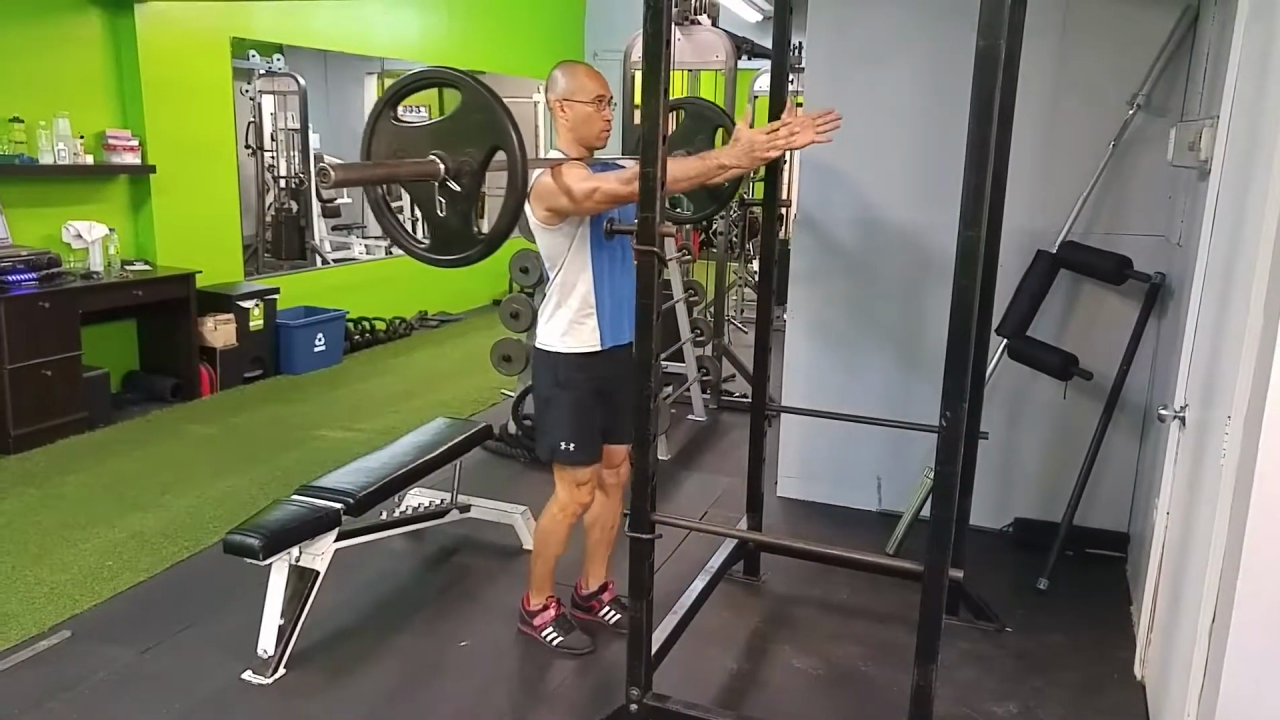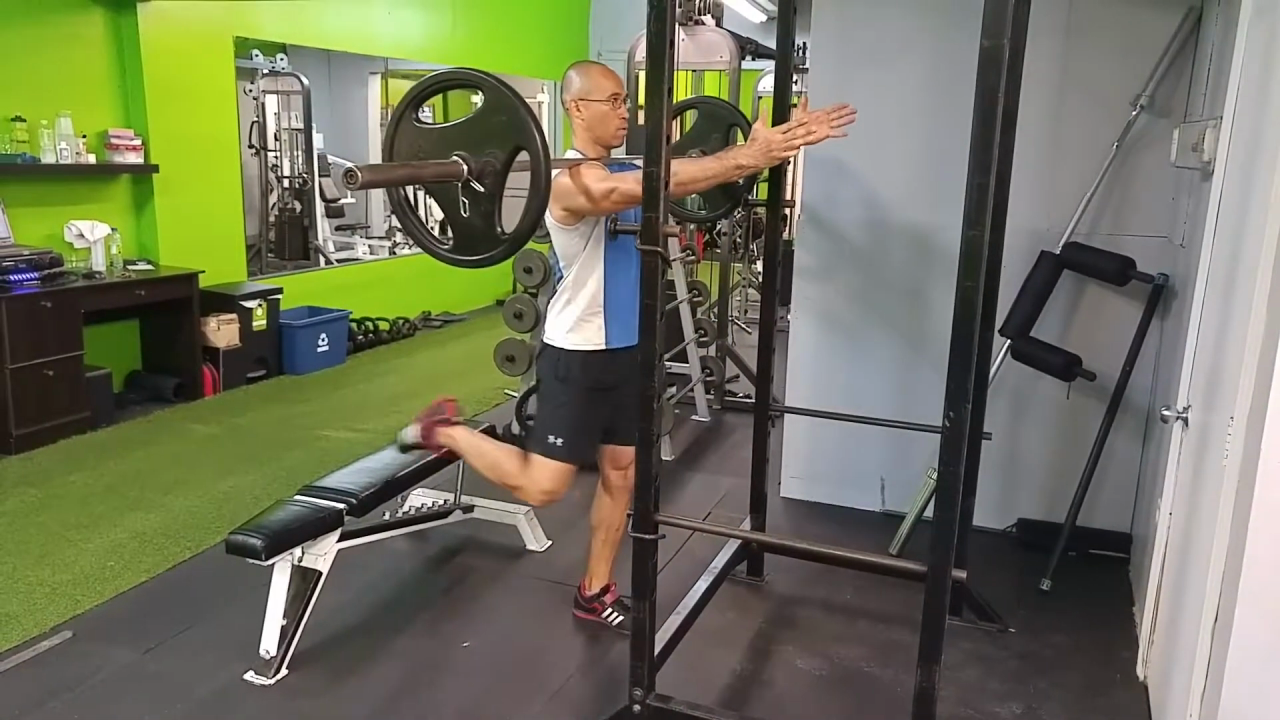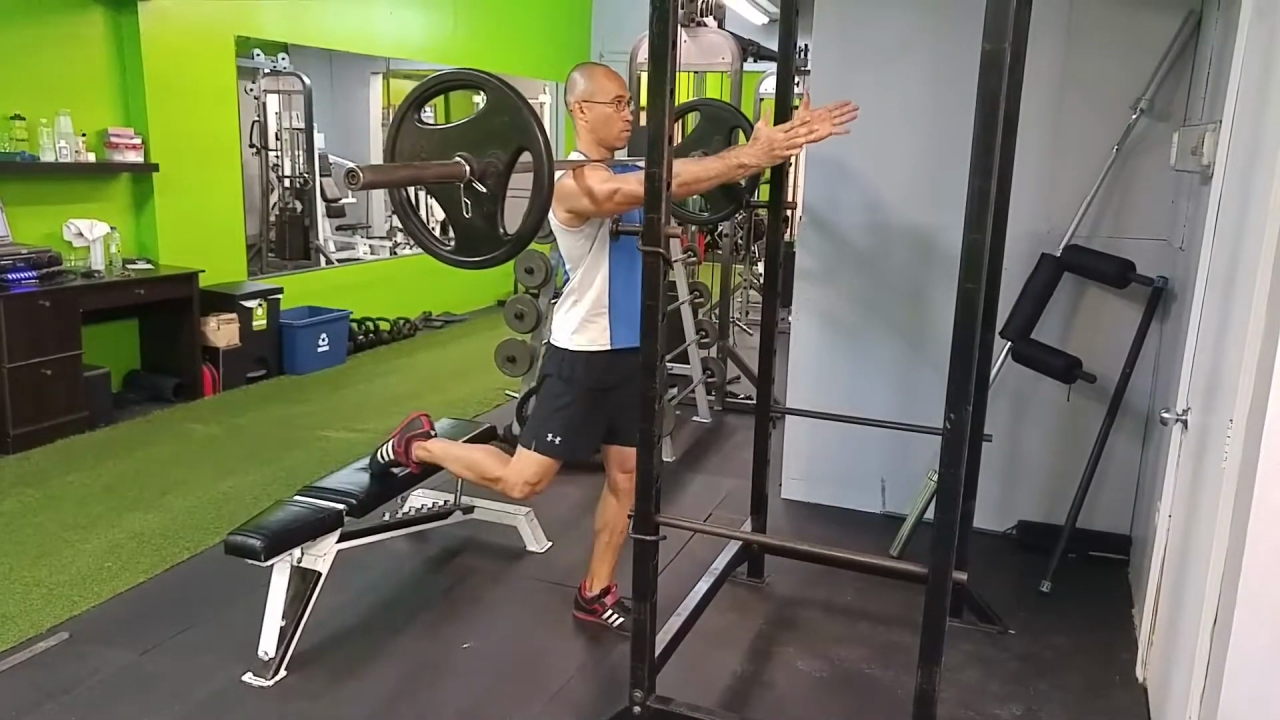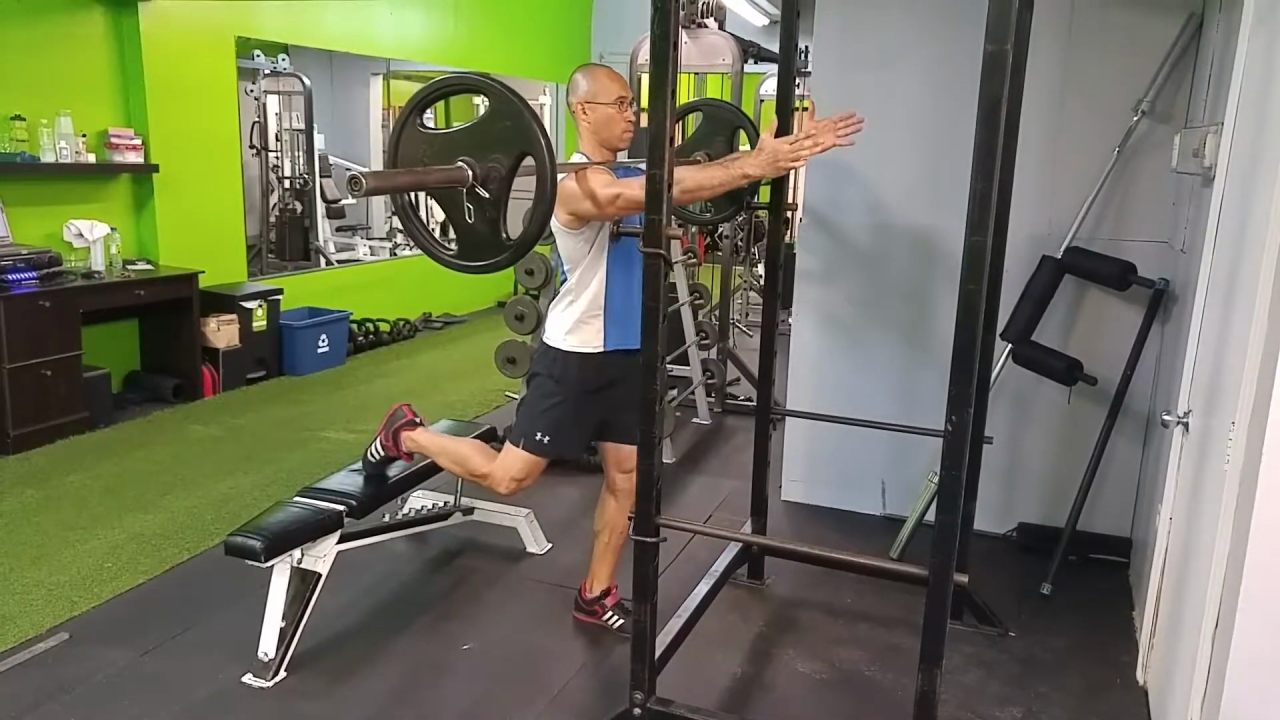
dt=0.4s
person 1, frame 1
left shoulder: (607, 173)
right shoulder: (554, 182)
left elbow: (679, 176)
right elbow: (631, 185)
left wrist: (767, 146)
right wrist: (727, 157)
left hip: (616, 348)
right hip: (569, 356)
left knee: (615, 474)
right knee: (575, 491)
left ankle: (592, 591)
right ankle: (538, 605)
person 1, frame 2
left shoulder: (624, 172)
right shoulder: (572, 181)
left elbow: (678, 178)
left wrist: (779, 141)
right wrist: (746, 158)
left hip: (623, 348)
right hip: (576, 353)
left knee: (621, 475)
right knee: (541, 487)
left ankle: (596, 593)
right ankle: (445, 431)
person 1, frame 3
left shoulder: (627, 172)
right shoulder: (577, 182)
left elbow: (674, 179)
right elbow: (654, 186)
left wrist: (785, 141)
right wrist: (750, 158)
left hip: (629, 351)
right hip: (581, 355)
left knee: (627, 477)
right knee: (521, 479)
left ankle: (596, 594)
right ankle: (416, 444)
person 1, frame 4
left shoulder: (630, 174)
right shoulder: (578, 185)
left elbow: (678, 182)
left wrist: (789, 148)
right wrist: (753, 168)
left hip: (625, 353)
right hip: (573, 356)
left knee: (626, 477)
right knee: (508, 475)
left ankle: (597, 595)
right ankle: (406, 435)
